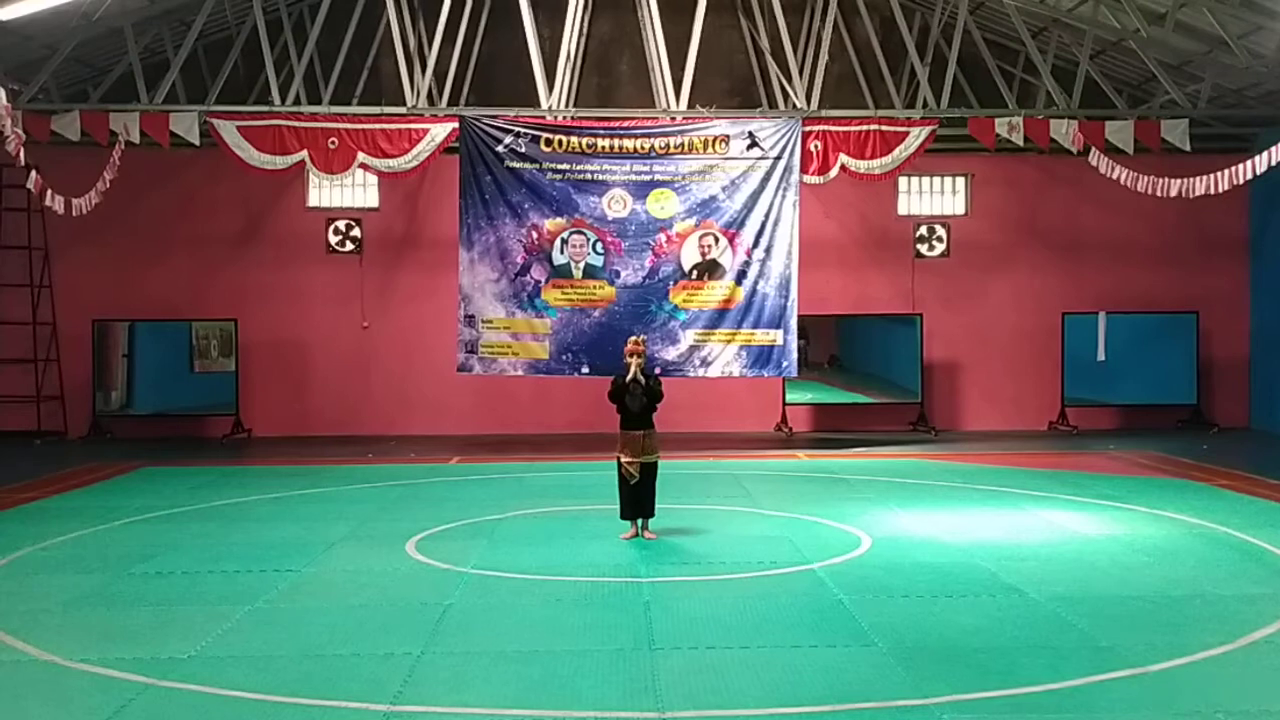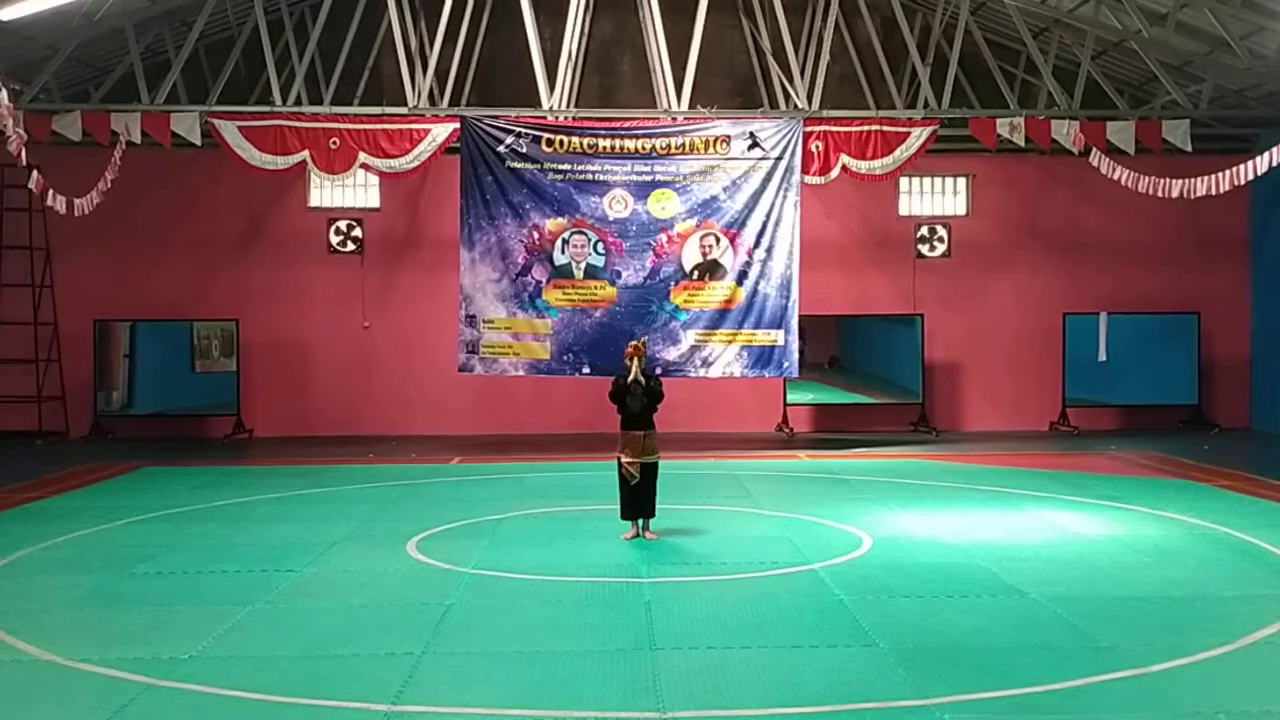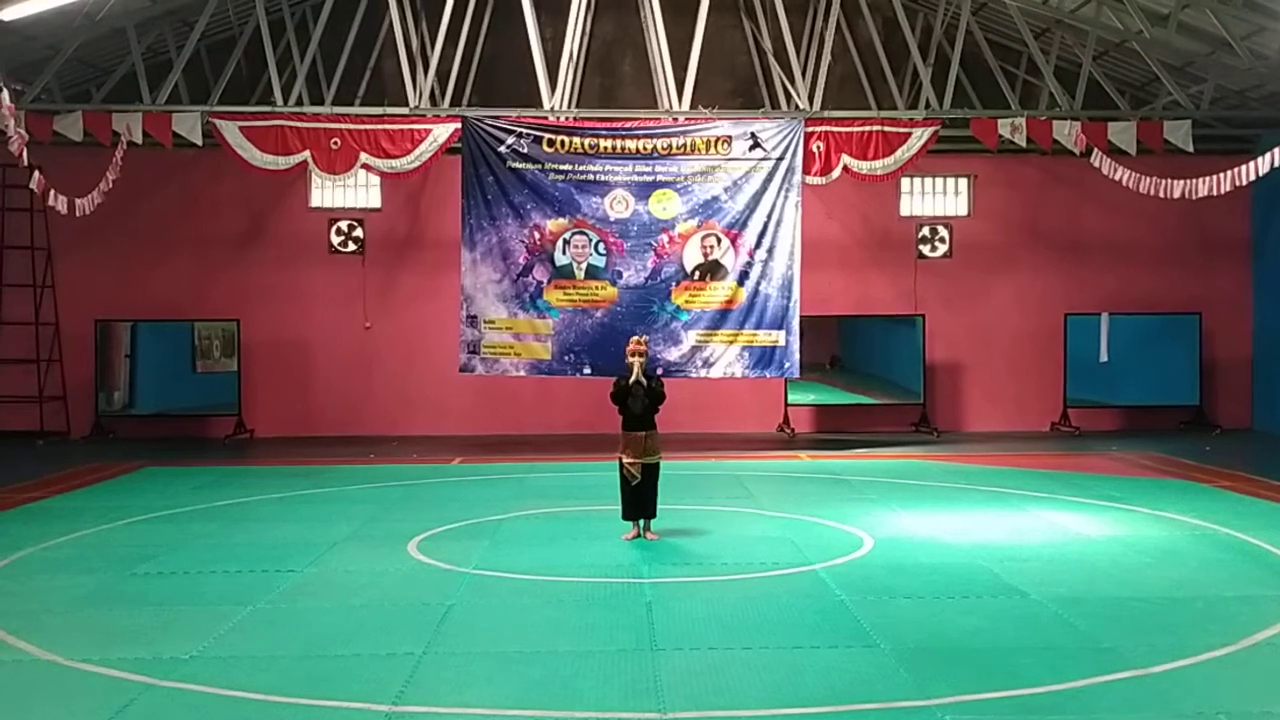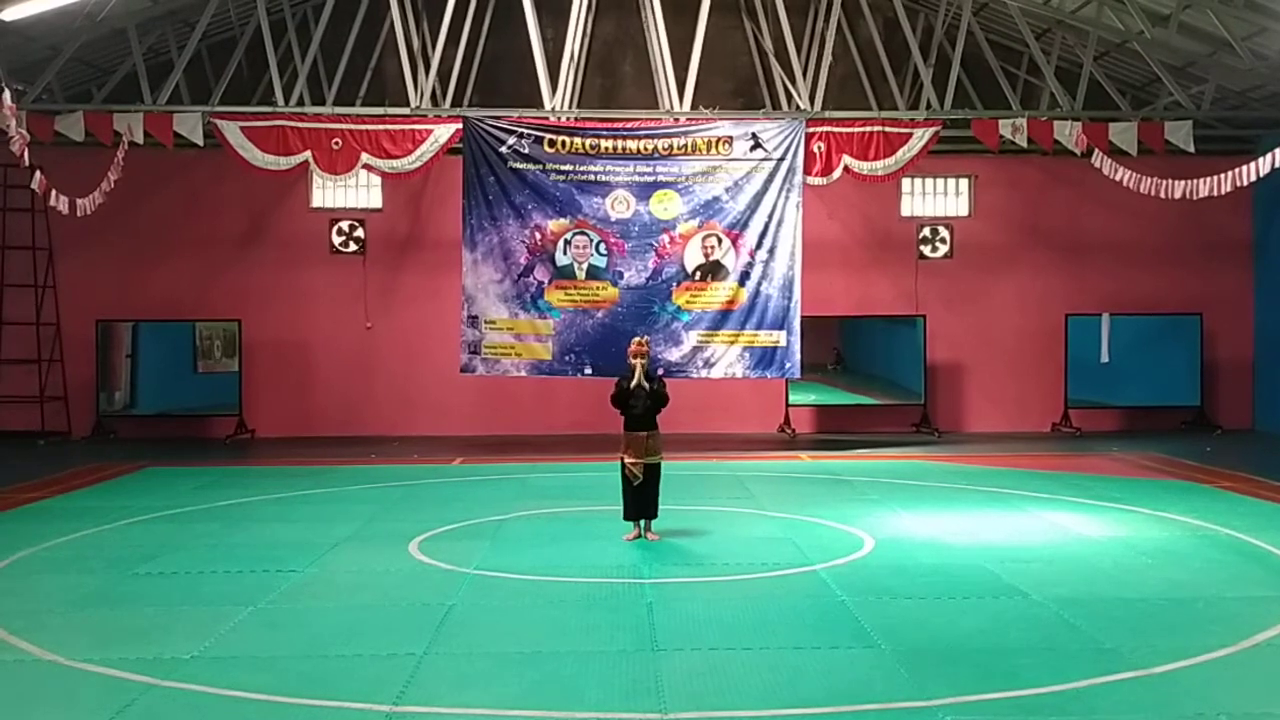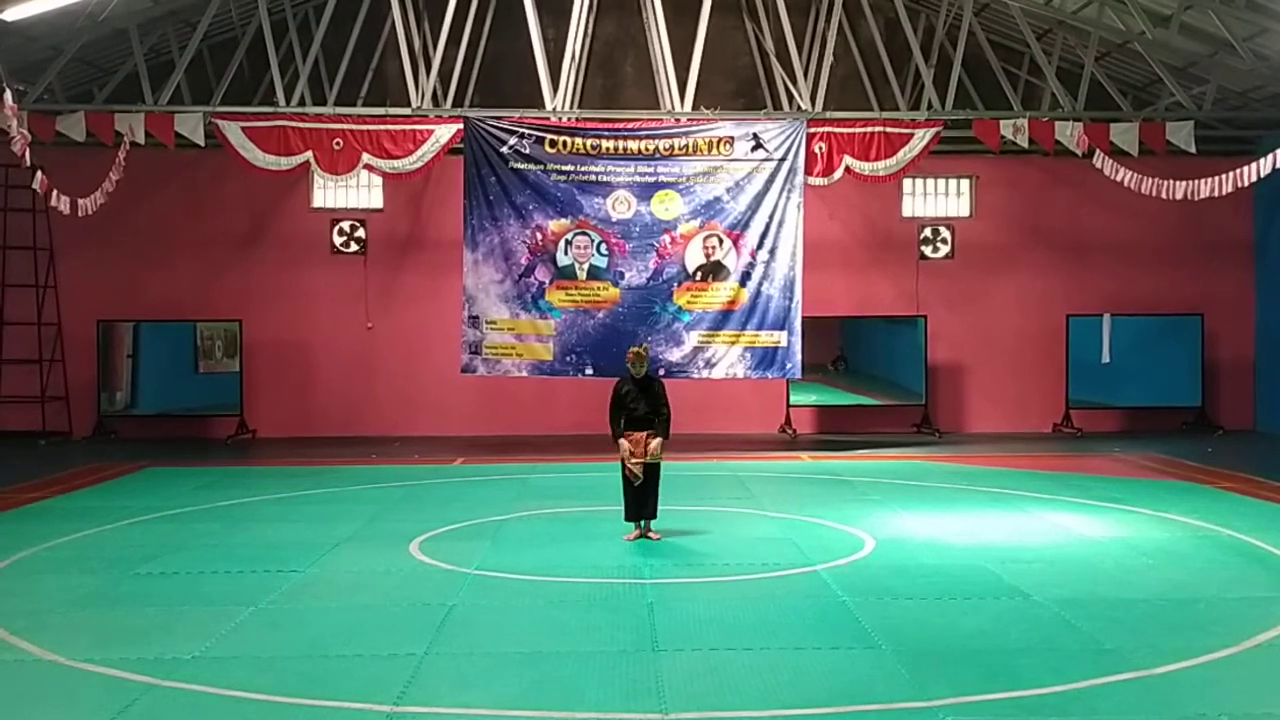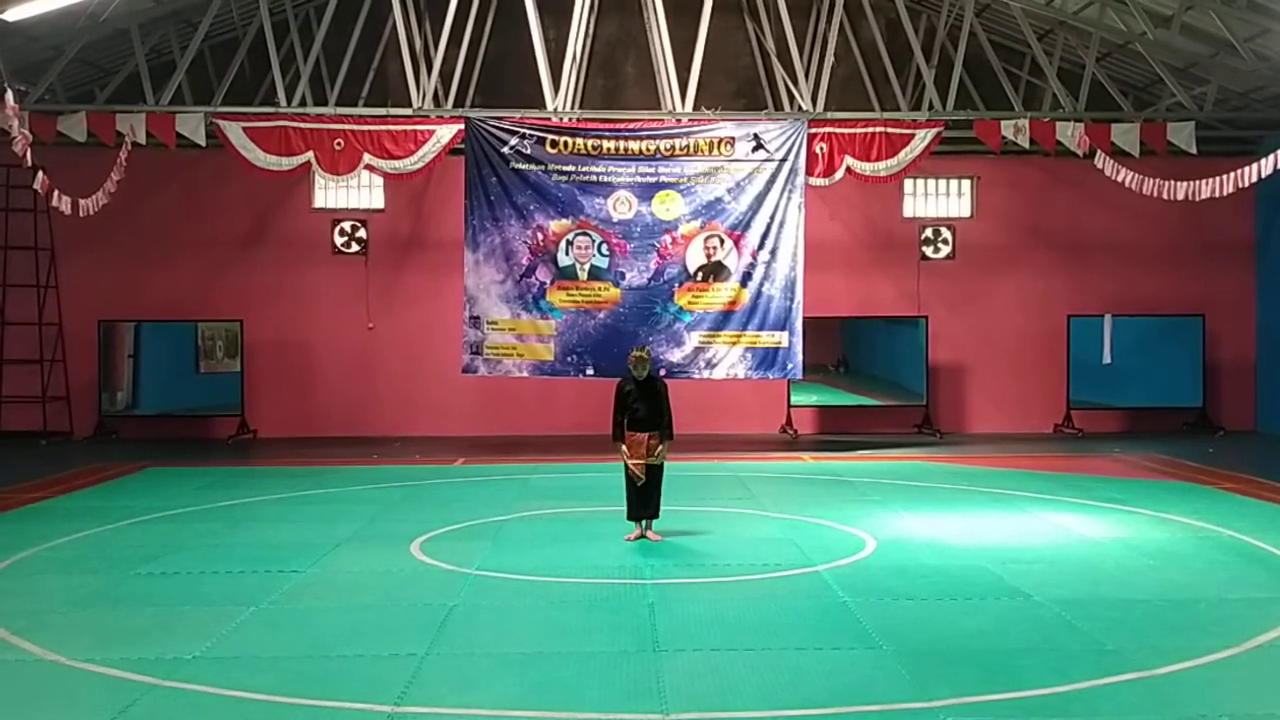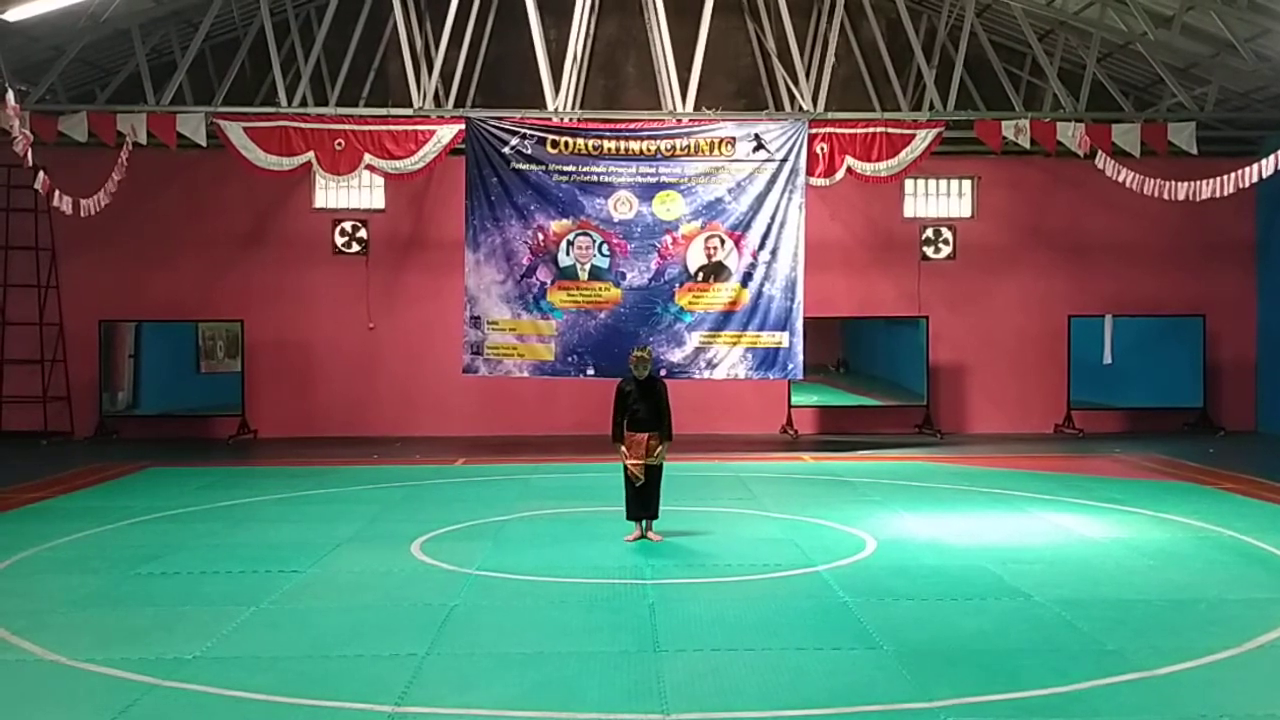
dt=0.4s
person 1, frame 1
left shoulder: (652, 380)
right shoulder: (619, 380)
left elbow: (657, 397)
right elbow: (613, 397)
left wrist: (641, 379)
right wrist: (629, 377)
left hip: (647, 435)
right hip: (627, 436)
left knee: (647, 482)
right knee: (627, 482)
left ankle: (645, 526)
right ankle: (633, 526)
person 1, frame 2
left shoulder: (652, 380)
right shoulder: (620, 380)
left elbow: (658, 397)
right elbow: (614, 397)
left wrist: (641, 379)
right wrist: (630, 378)
left hip: (648, 436)
right hip: (627, 436)
left knee: (648, 482)
right knee: (628, 482)
left ankle: (646, 526)
right ankle: (634, 526)
person 1, frame 3
left shoulder: (654, 381)
right shoulder: (622, 381)
left elbow: (659, 399)
right elbow: (616, 399)
left wrist: (643, 380)
right wrist: (632, 379)
left hip: (649, 436)
right hip: (629, 436)
left knee: (649, 483)
right knee: (629, 482)
left ankle: (647, 527)
right ankle: (635, 527)
person 1, frame 4
left shoulder: (656, 381)
right shoulder: (623, 382)
left elbow: (663, 402)
right elbow: (616, 402)
left wrist: (646, 384)
right wrist: (632, 383)
left hip: (651, 437)
right hip: (630, 437)
left knee: (651, 483)
right knee: (631, 483)
left ankle: (648, 527)
right ankle: (635, 527)
person 1, frame 5
left shoulder: (656, 384)
right shoulder: (621, 385)
left elbow: (664, 413)
right elbow: (614, 415)
left wrist: (660, 438)
right wrist: (620, 439)
left hip: (651, 438)
right hip: (629, 439)
left knee: (650, 484)
right knee: (631, 484)
left ankle: (648, 526)
right ankle: (636, 527)
person 1, frame 6
left shoulder: (659, 385)
right shoulder: (623, 386)
left elbow: (666, 415)
right elbow: (618, 416)
left wrist: (665, 442)
right wrist: (619, 442)
left hip: (654, 439)
right hip: (632, 439)
left knee: (653, 484)
right knee: (633, 484)
left ankle: (649, 527)
right ankle: (638, 526)
person 1, frame 7
left shoulder: (659, 385)
right shoulder: (624, 386)
left elbow: (665, 416)
right elbow: (618, 416)
left wrist: (665, 443)
right wrist: (619, 443)
left hip: (653, 440)
right hip: (632, 440)
left knee: (652, 485)
right knee: (633, 484)
left ankle: (649, 528)
right ankle: (637, 527)
